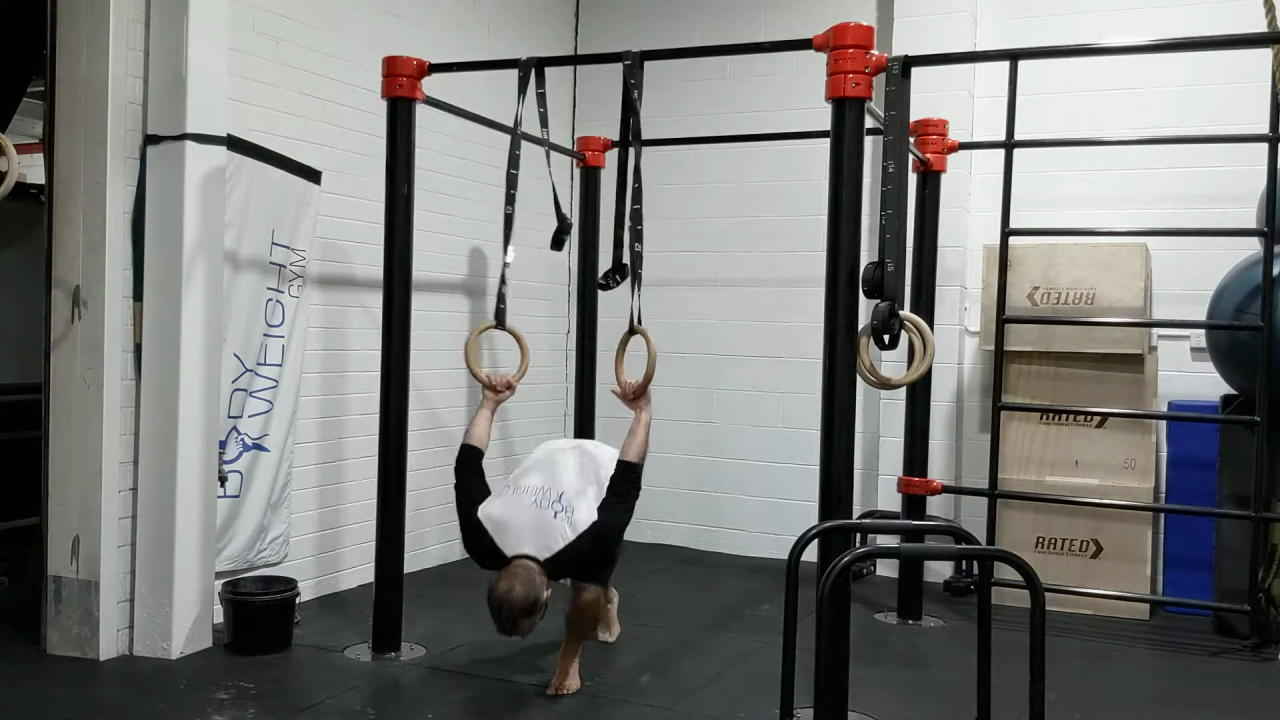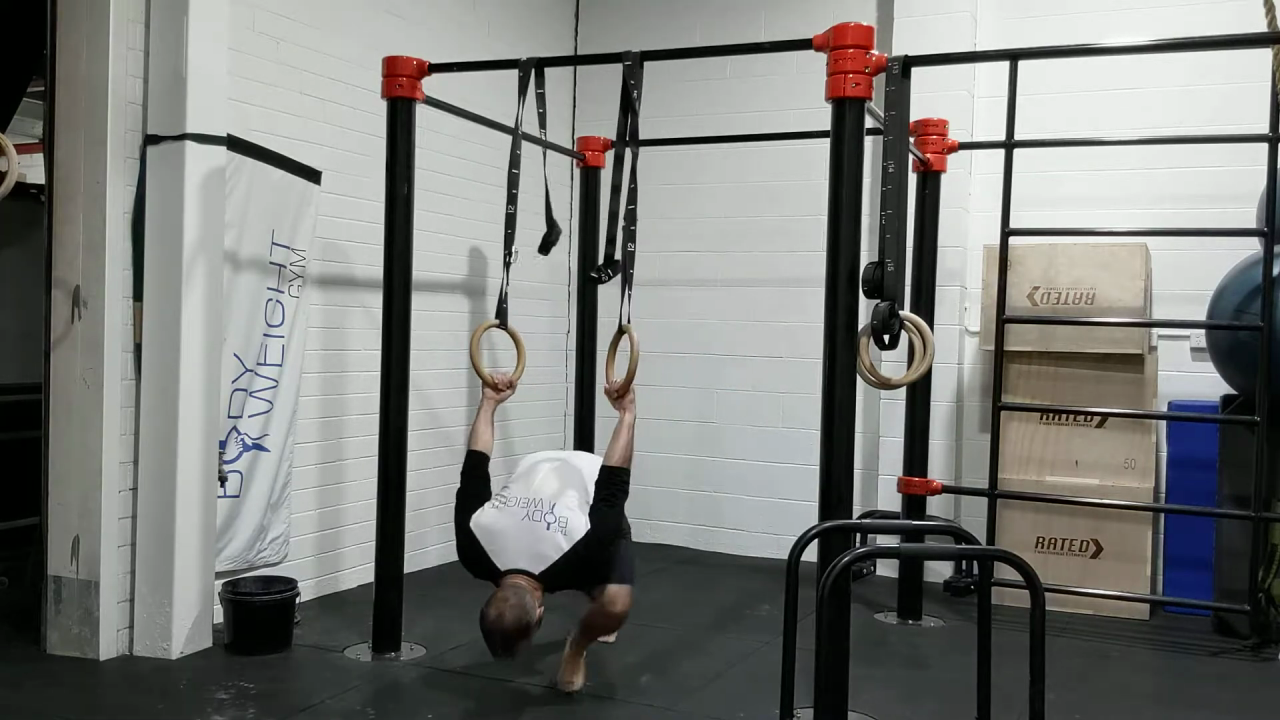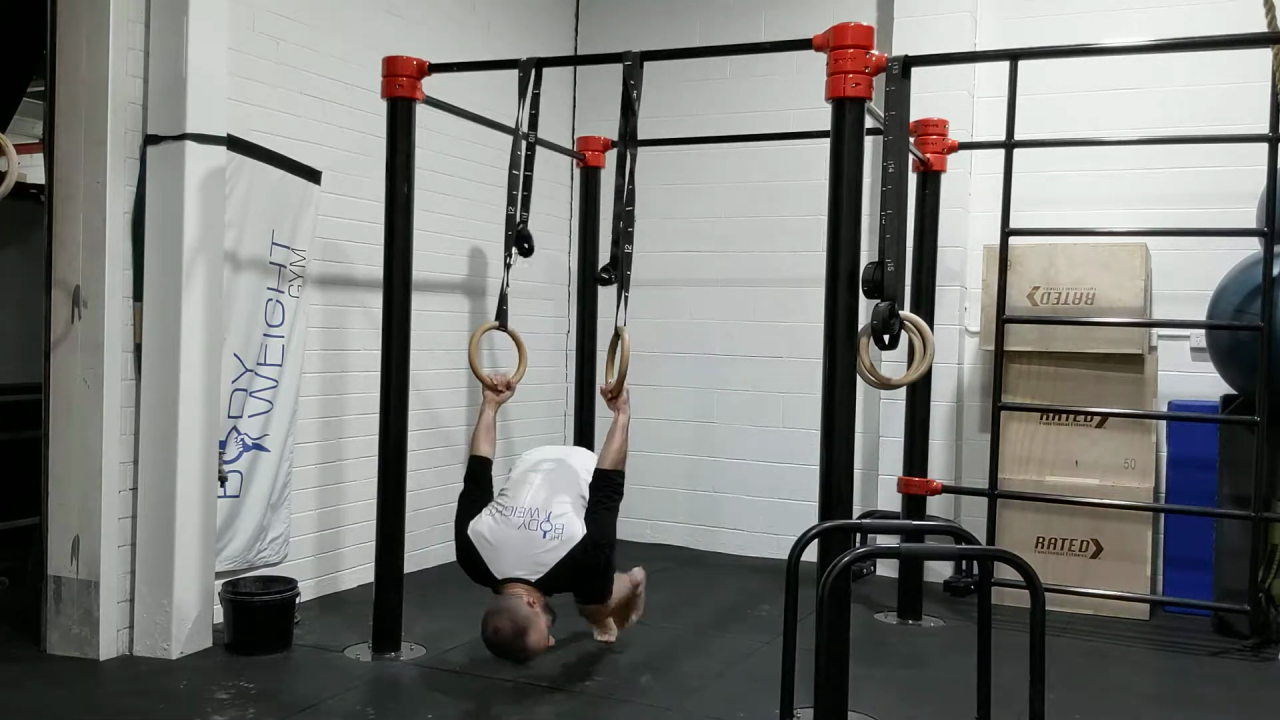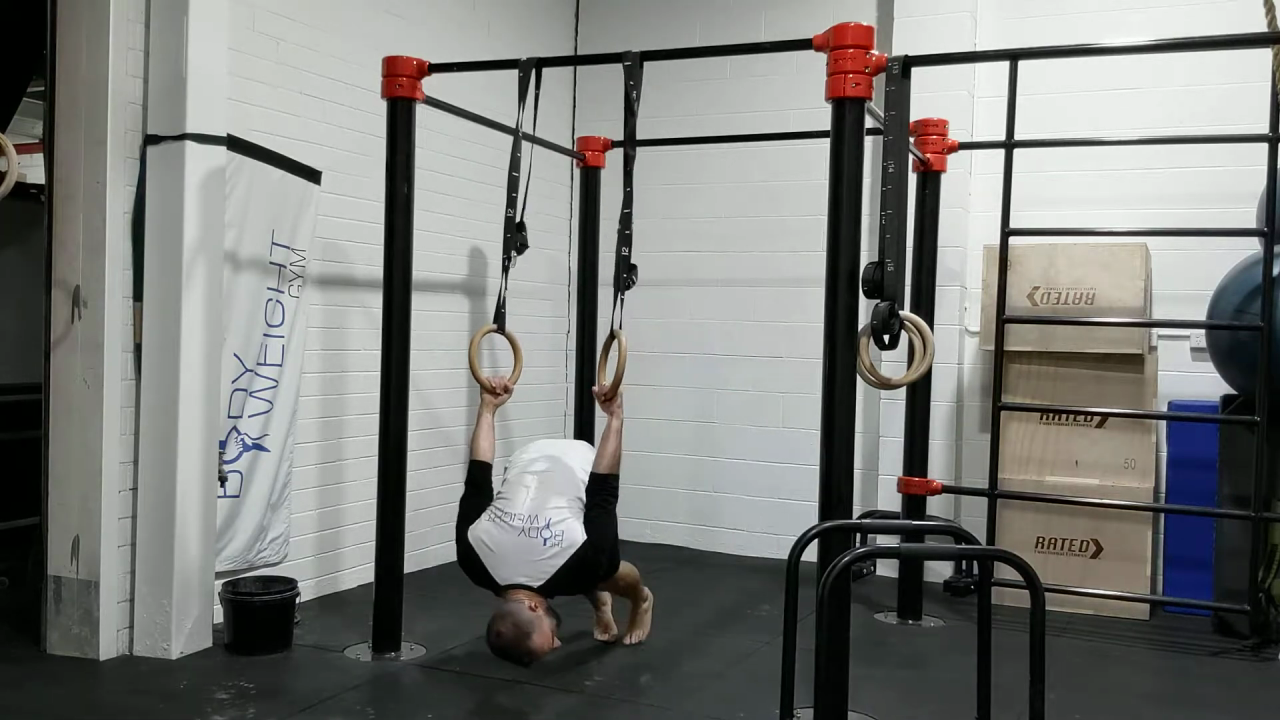
dt=0.3s
person 1, frame 1
left shoulder: (584, 547)
right shoulder: (482, 541)
left elbow: (626, 485)
right elbow: (467, 465)
left wrist: (643, 412)
right wrist: (489, 402)
left hip: (603, 468)
left knee: (587, 591)
left ankle: (569, 660)
right ankle: (606, 598)
person 1, frame 2
left shoulder: (582, 558)
right shoulder: (477, 551)
left elbow: (612, 491)
right elbow: (473, 476)
left wrist: (627, 415)
right wrist: (487, 403)
left hip: (590, 475)
left knee: (615, 604)
left ankle: (578, 647)
person 1, frame 3
right shoulder: (475, 557)
left elbow: (608, 489)
right elbow: (476, 480)
left wrist: (622, 414)
right wrist: (489, 405)
left hip: (585, 473)
left knee: (597, 609)
left ankle: (633, 582)
person 1, frame 4
right shoulder: (476, 560)
left elbow: (603, 492)
right elbow: (477, 483)
left wrist: (615, 418)
right wrist: (487, 409)
left hip: (579, 464)
right hip: (531, 459)
left knee: (605, 574)
left ankle: (641, 600)
right ankle: (600, 603)
